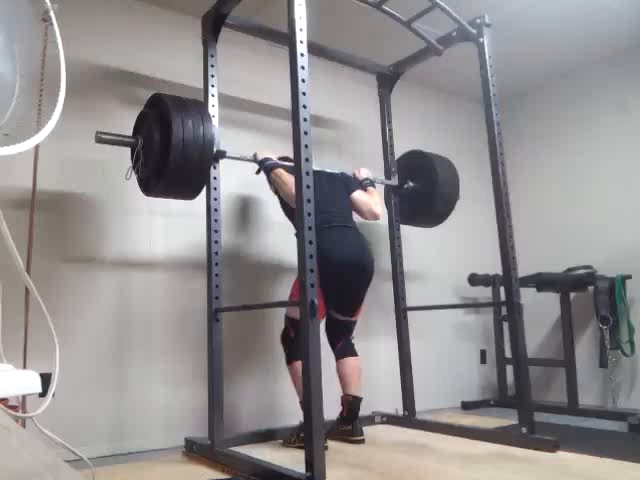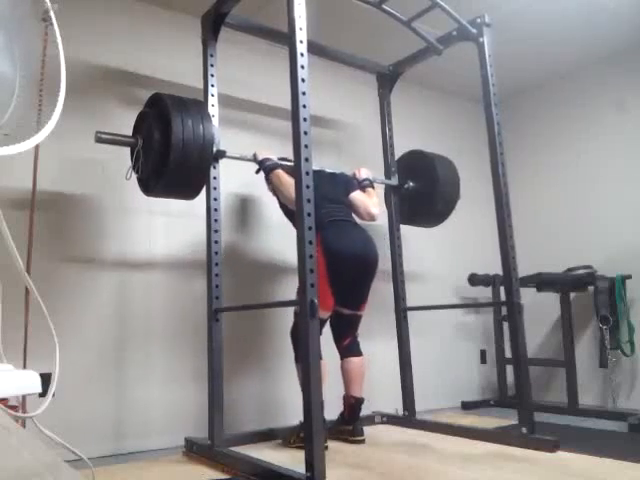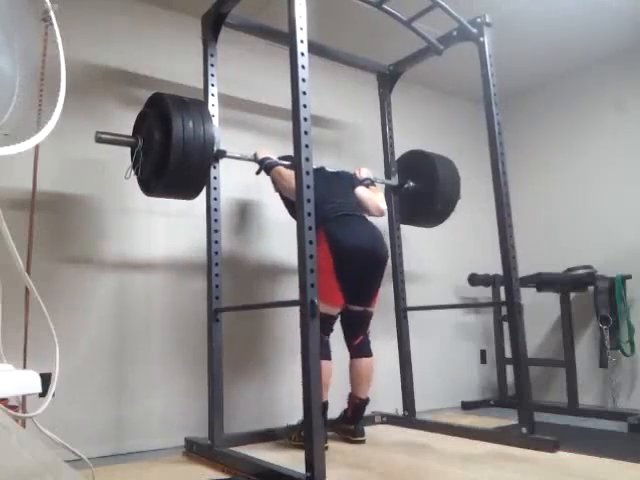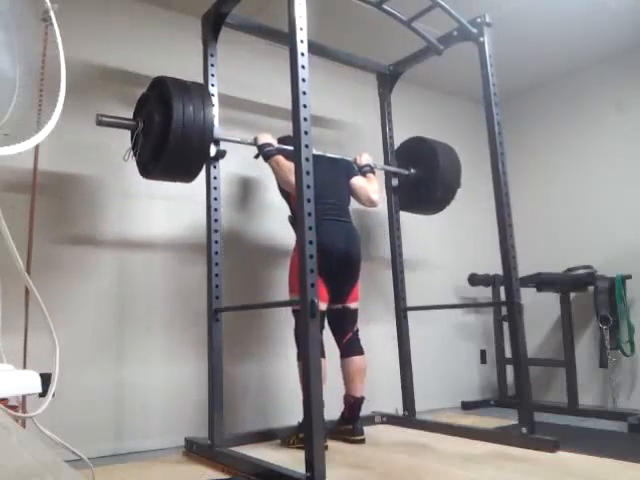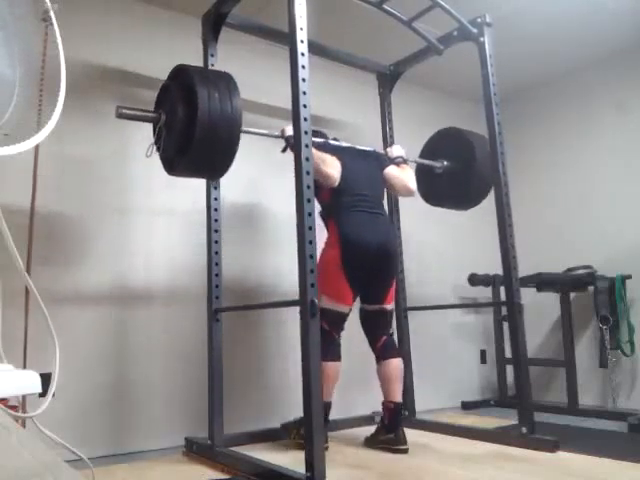
dt=1s
person 1, frame 1
left shoulder: (286, 176)
right shoulder: (340, 178)
left elbow: (295, 195)
right elbow: (374, 211)
left wrist: (268, 164)
right wrist: (366, 181)
left hip: (328, 252)
right hip: (361, 253)
left knee: (294, 338)
right knee: (342, 338)
right ankle: (350, 422)
person 1, frame 2
left shoulder: (285, 177)
right shoulder: (339, 178)
left elbow: (295, 198)
right elbow: (371, 212)
left wrist: (268, 165)
right wrist: (366, 182)
left hip: (332, 247)
right hip: (365, 248)
left knee: (304, 334)
right knee: (347, 336)
right ankle: (351, 421)
person 1, frame 3
left shoulder: (288, 176)
right shoulder: (343, 176)
left elbow: (296, 189)
right elbow: (379, 207)
left wrist: (268, 163)
right wrist: (366, 181)
left hip: (340, 243)
right hip: (374, 243)
left knee: (316, 332)
right knee: (357, 336)
right ankle: (353, 420)
person 1, frame 4
left shoulder: (287, 159)
right shoulder: (342, 164)
left elbow: (295, 182)
right elbow: (372, 197)
left wrist: (268, 149)
right wrist: (367, 168)
left hip: (318, 242)
right hip: (350, 242)
right knee: (347, 333)
right ankle: (352, 421)
person 1, frame 5
left shoulder: (318, 151)
right shoulder: (373, 155)
left elbow: (330, 175)
right elbow: (408, 187)
left wrist: (295, 141)
right wrist: (398, 159)
left hip: (350, 238)
right hip: (386, 238)
left knee: (327, 332)
right knee: (381, 333)
right ankle: (392, 428)
